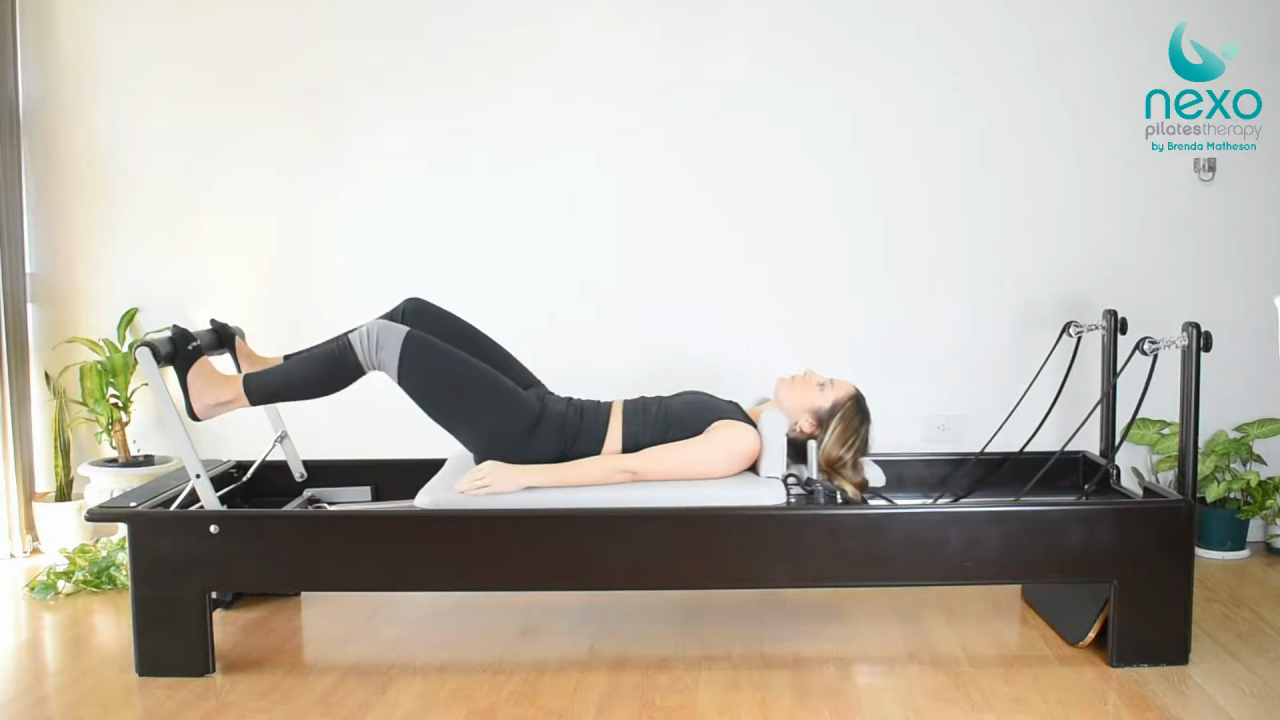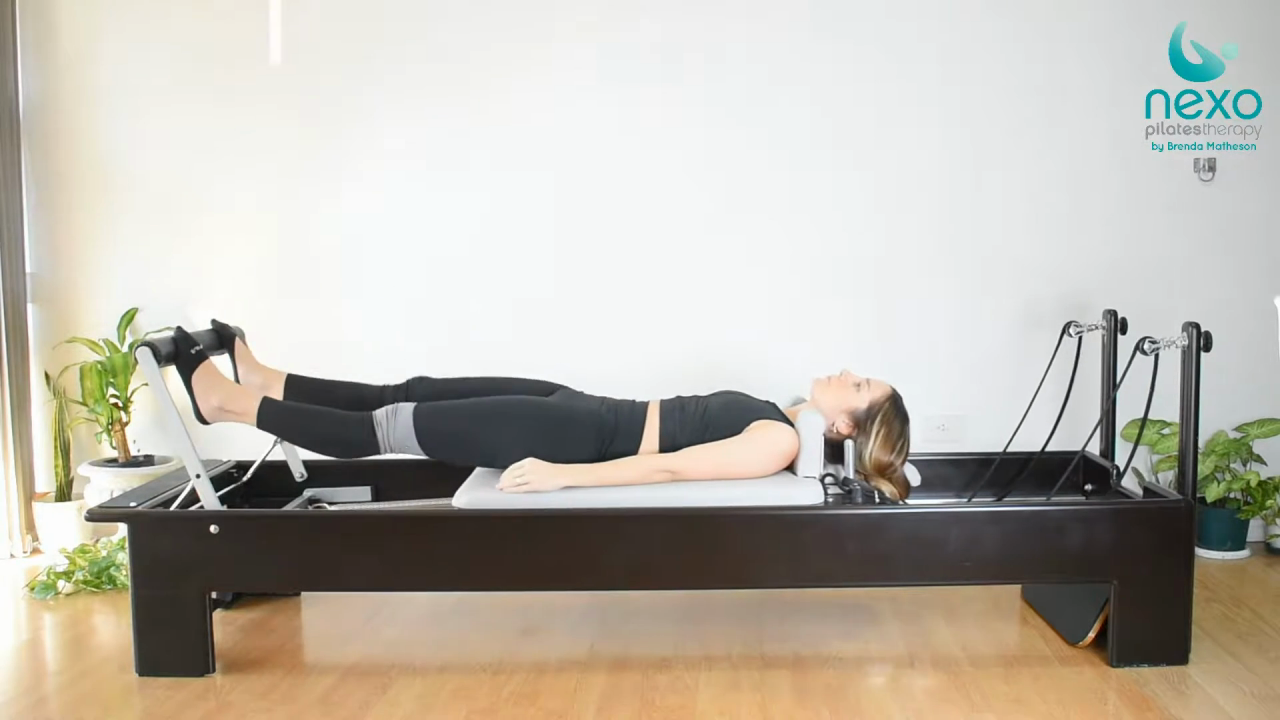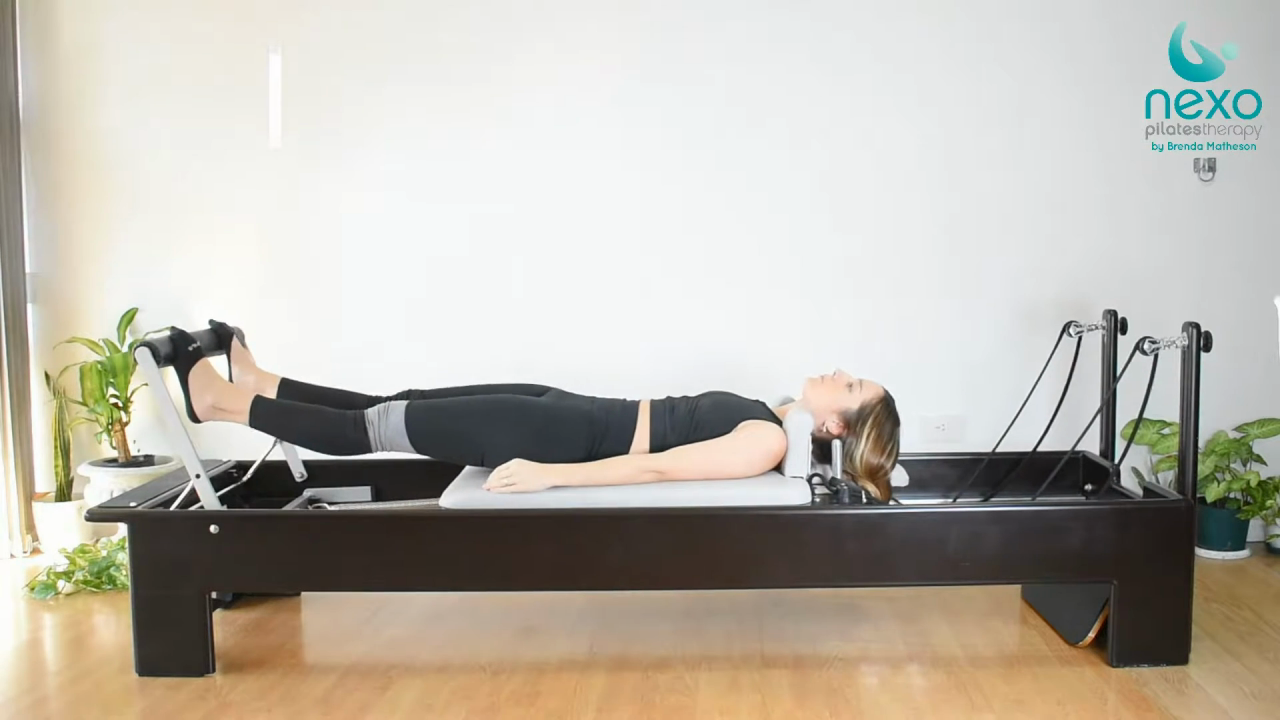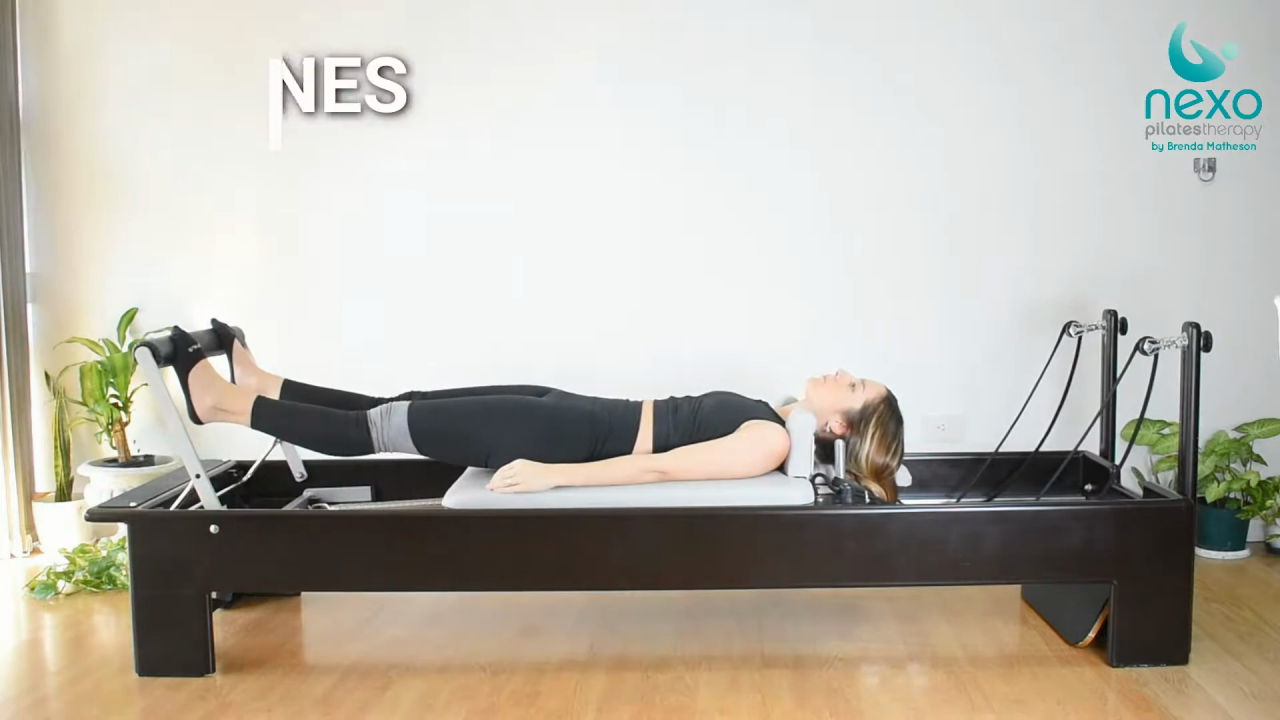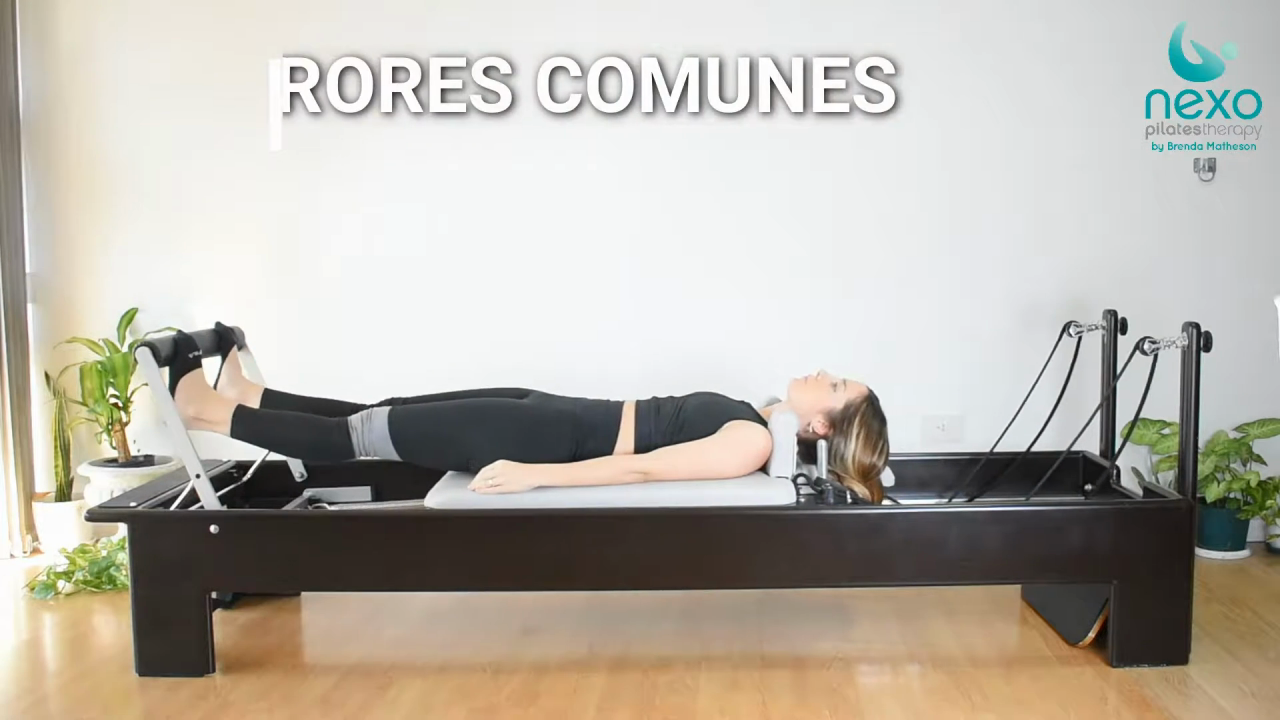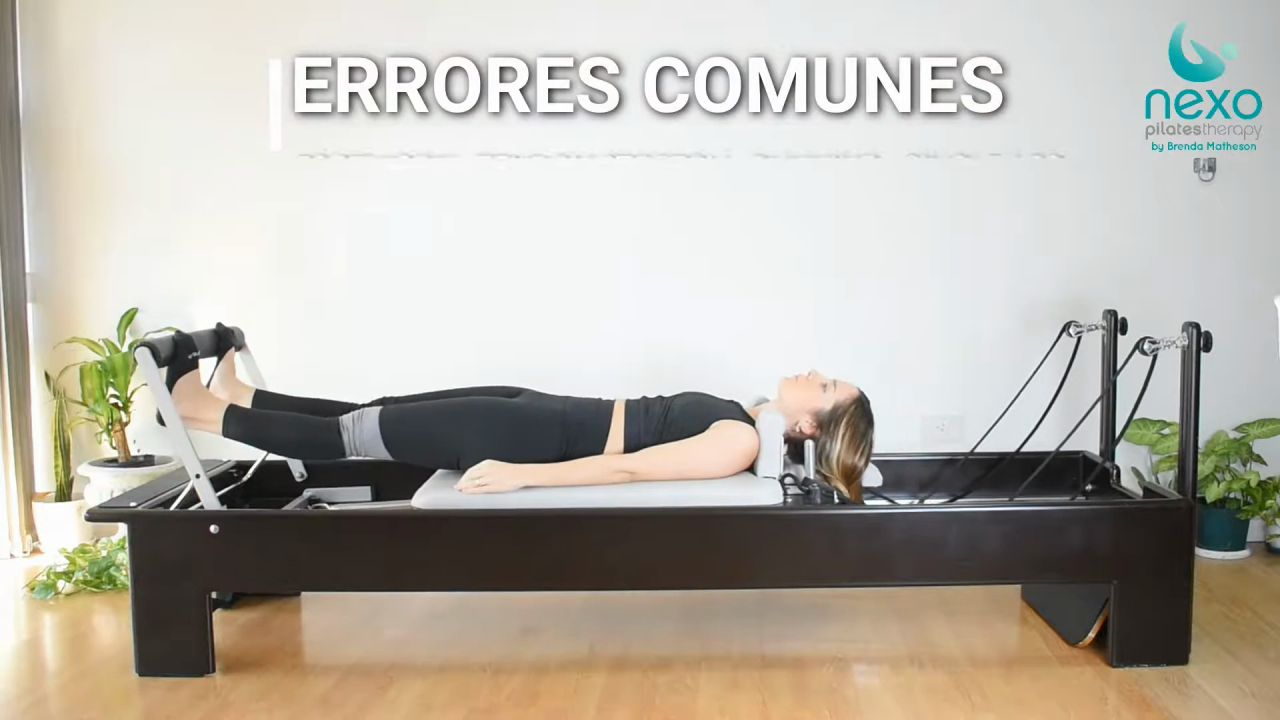
dt=0.3s
person 1, frame 1
left shoulder: (741, 444)
right shoulder: (735, 418)
left elbow: (634, 468)
left wrist: (527, 476)
left hip: (537, 436)
right hip: (549, 414)
left knee: (382, 346)
right knee: (410, 316)
left ankle: (222, 393)
right ankle: (262, 368)
person 1, frame 2
left shoulder: (780, 445)
right shoulder: (774, 417)
left elbow: (671, 468)
left wrist: (566, 475)
left hip: (582, 438)
right hip: (583, 415)
left knee: (391, 425)
right knee: (412, 394)
left ankle: (228, 401)
right ankle: (262, 380)
person 1, frame 3
left shoulder: (767, 445)
right shoulder: (766, 417)
left elbow: (659, 468)
left wrist: (551, 474)
left hip: (566, 438)
right hip: (570, 414)
left knee: (375, 427)
right knee: (391, 409)
left ankle: (222, 399)
right ankle: (256, 384)
person 1, frame 4
left shoulder: (771, 445)
right shoulder: (768, 417)
left elbow: (660, 468)
left wrist: (553, 475)
left hip: (570, 439)
right hip: (572, 414)
left knee: (375, 430)
right knee: (391, 414)
left ankle: (225, 401)
right ankle: (258, 384)
person 1, frame 5
left shoulder: (754, 446)
right shoulder: (750, 417)
left elbow: (644, 469)
left wrist: (535, 474)
left hip: (554, 439)
right hip: (556, 415)
left knee: (355, 437)
right knee: (376, 417)
left ankle: (207, 410)
right ankle: (239, 394)
person 1, frame 6
left shoulder: (741, 445)
right shoulder: (740, 417)
left elbow: (631, 468)
left wrist: (522, 475)
left hip: (542, 440)
right hip: (545, 413)
left knee: (348, 437)
right knee: (371, 417)
left ankle: (201, 408)
right ankle: (233, 394)
